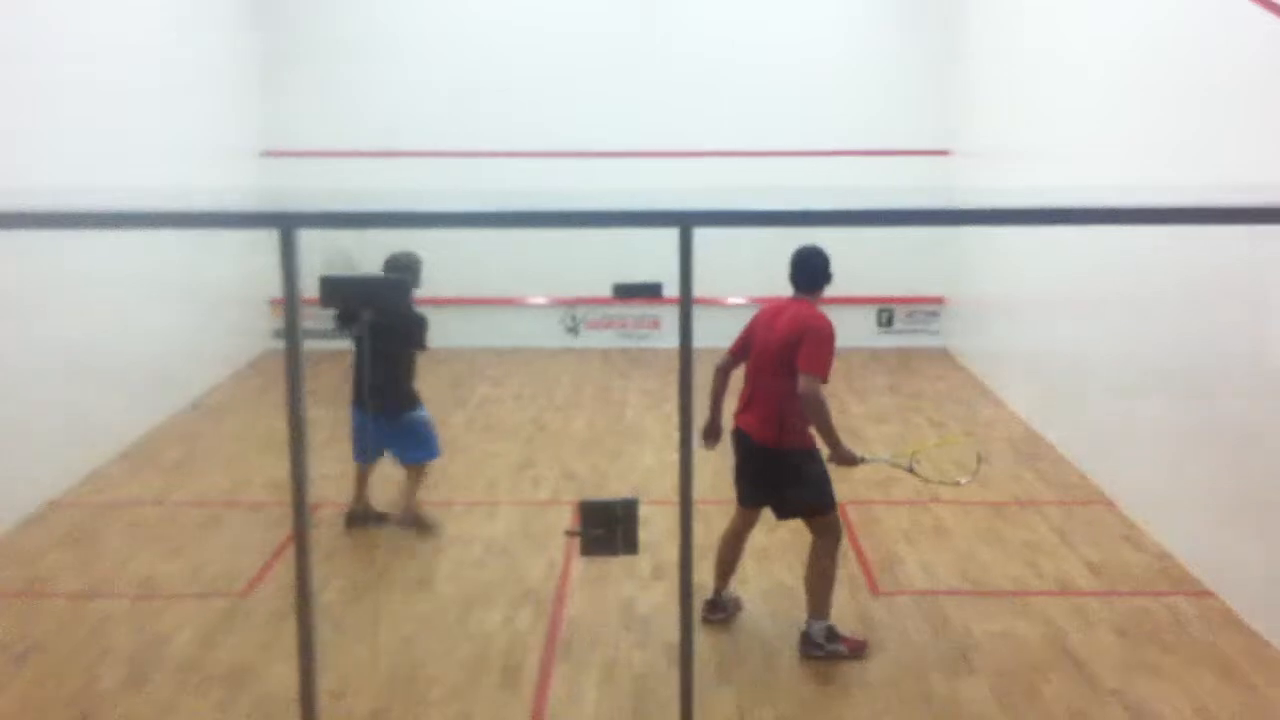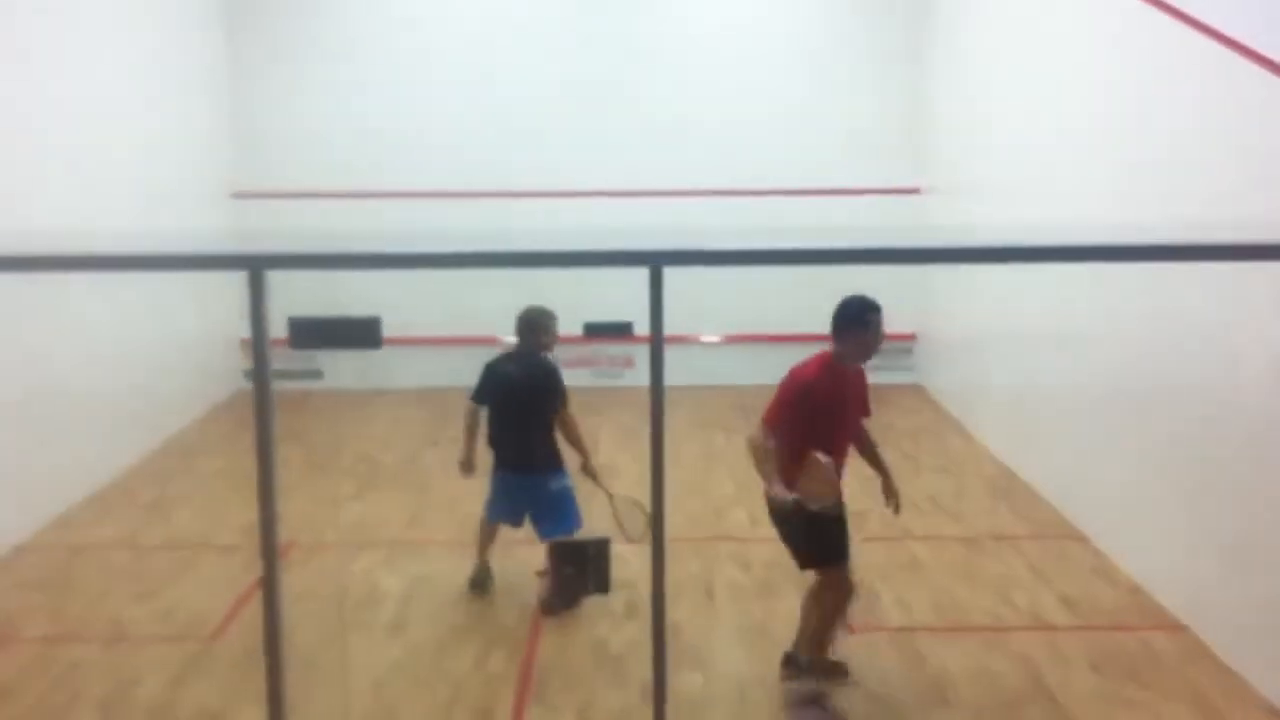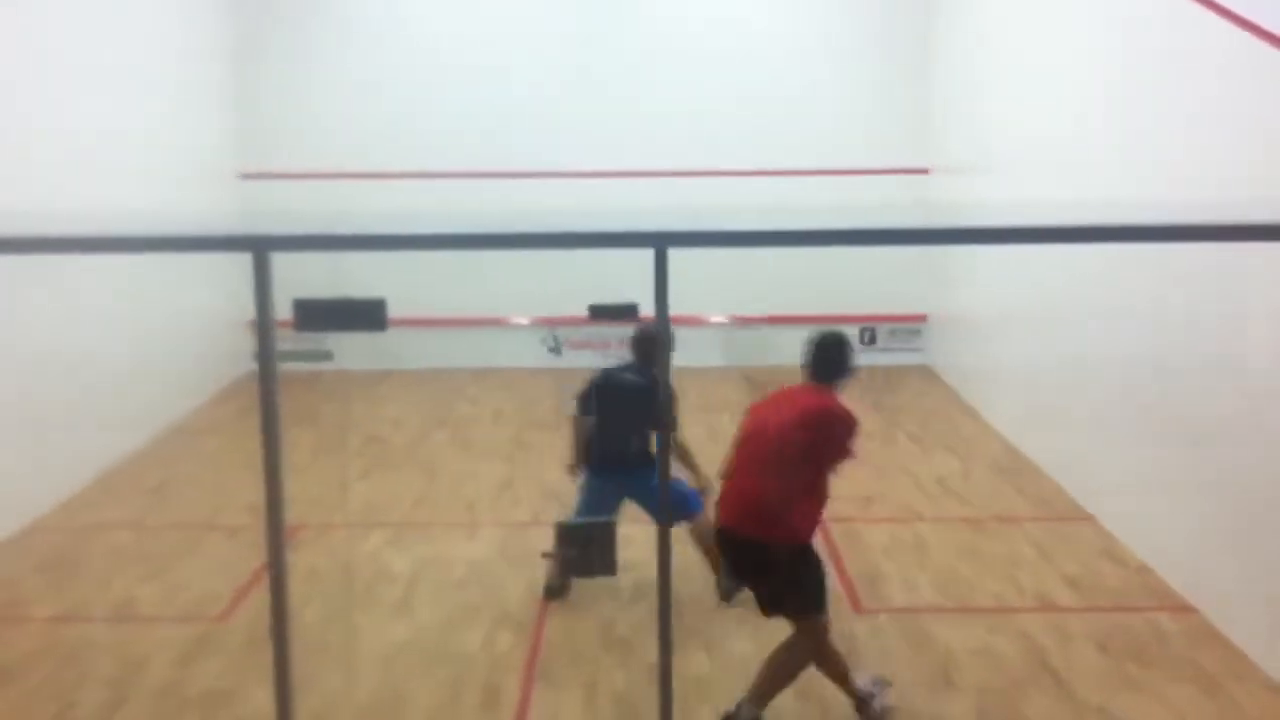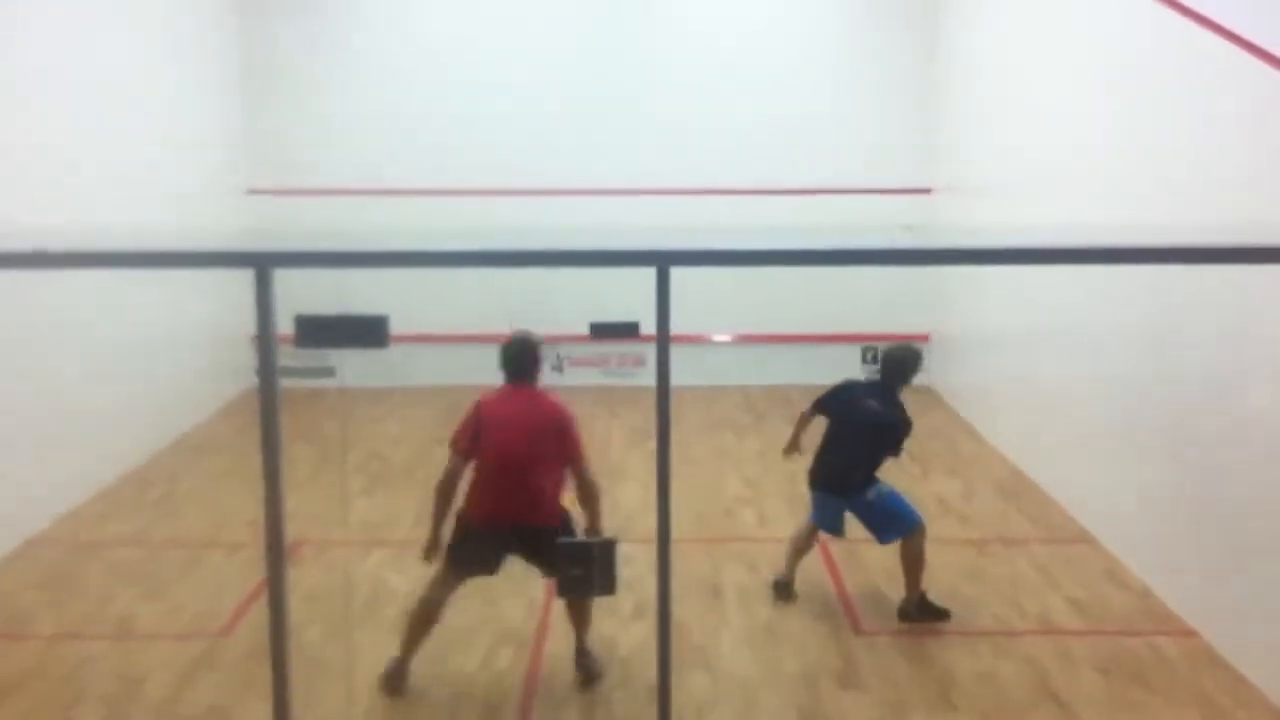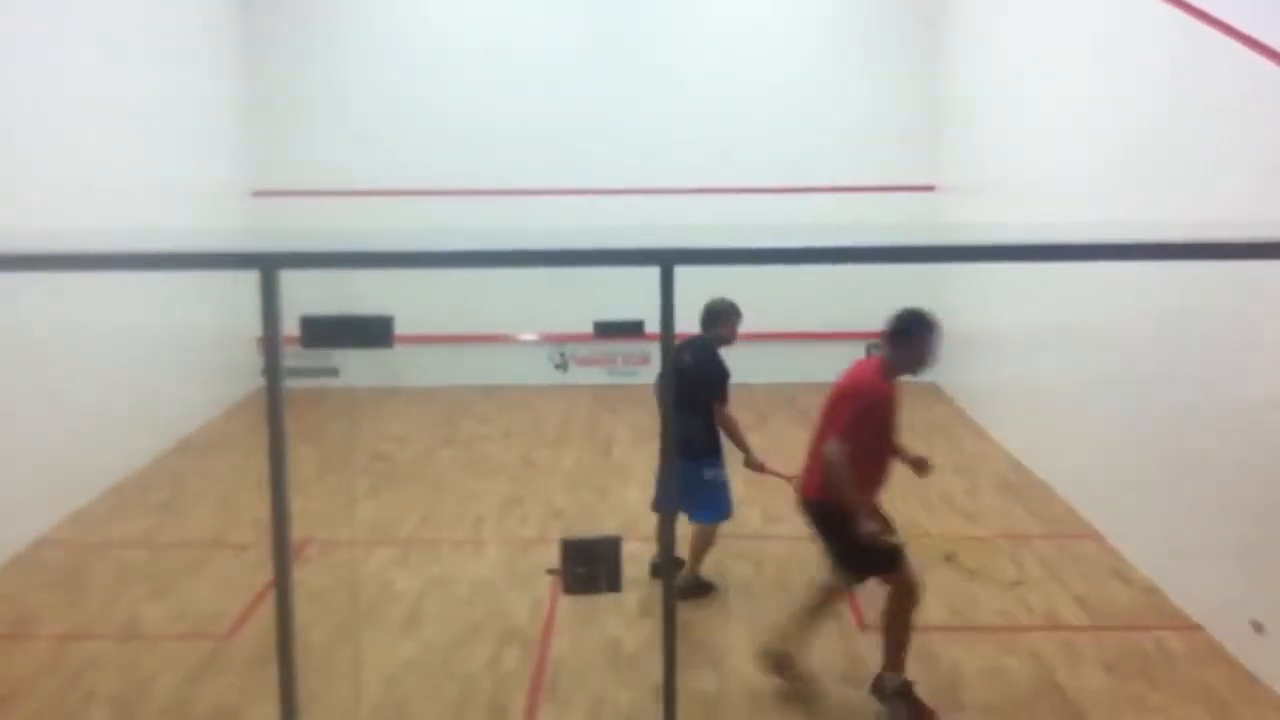
dt=1s
person 1, frame 1
left shoulder: (766, 314)
right shoulder: (817, 325)
left elbow: (723, 366)
right elbow: (808, 392)
left wrist: (714, 417)
right wrist: (836, 447)
left hip: (748, 433)
right hip: (786, 443)
left knee: (744, 517)
right knee: (828, 531)
left ankle: (718, 599)
right ankle: (817, 632)
person 1, frame 2
left shoulder: (855, 376)
right shoulder: (806, 379)
right elbow: (760, 437)
left wrist: (884, 475)
right wrist: (774, 486)
right hip: (797, 497)
left knee: (831, 577)
right knee: (840, 585)
left ankle: (802, 656)
person 1, frame 3
left shoulder: (768, 404)
right shoulder: (837, 417)
left elbow: (730, 470)
left hip: (731, 527)
right hip: (771, 535)
left knee: (809, 622)
right knee: (813, 630)
person 1, frame 4
left shoulder: (483, 408)
right shoulder: (557, 415)
left elbow: (452, 473)
right elbow: (584, 480)
left wrist: (434, 533)
right wrist: (594, 528)
left hip: (483, 516)
right hip: (541, 518)
left knee: (443, 584)
left ankle: (401, 665)
right ankle: (583, 656)
person 1, frame 5
left shoulder: (872, 374)
right shoulder: (869, 387)
right elbow: (833, 454)
left wrist: (902, 453)
right wrist: (863, 516)
left hip: (832, 496)
right hip: (837, 501)
left knee: (844, 579)
right knee: (905, 586)
left ankle: (783, 645)
right ankle: (891, 683)
person 2, frame 1
right shoulder: (414, 319)
left elbow: (344, 322)
left hip: (365, 396)
right hip: (398, 399)
left knee: (367, 455)
right knee: (424, 452)
left ankle: (359, 507)
right ankle: (408, 509)
person 2, frame 2
left shoulder: (494, 367)
right shoulder: (546, 371)
left elbow: (473, 410)
right elbow: (563, 420)
left wrist: (468, 451)
right wrist: (586, 457)
left hip: (506, 461)
right hip: (541, 464)
left knee: (494, 514)
right knee: (562, 527)
left ankle: (481, 570)
right ankle: (555, 591)
person 2, frame 3
left shoulder: (605, 378)
right shoulder: (658, 389)
left elbow: (580, 419)
right elbow: (672, 440)
left wrist: (578, 457)
right wrist: (698, 475)
left hip: (600, 467)
right hip: (639, 469)
left knee: (581, 524)
right knee: (696, 511)
left ankle: (555, 579)
right ankle: (726, 579)
person 2, frame 4
left shoulder: (848, 389)
right shoulder: (898, 419)
left elbow: (807, 415)
right elbow: (887, 452)
left wrist: (794, 440)
left hip: (821, 479)
right hip: (857, 486)
left knee: (815, 522)
right knee: (913, 530)
left ankle: (785, 577)
right ankle: (913, 602)
person 2, frame 5
left shoulder: (682, 349)
right shoulder: (714, 364)
left elbow: (661, 387)
right elbow: (722, 415)
right wrist: (748, 454)
left hip: (673, 441)
right hip: (700, 449)
left knee: (669, 503)
right knee: (710, 515)
left ankle: (661, 558)
right ankle: (689, 577)
